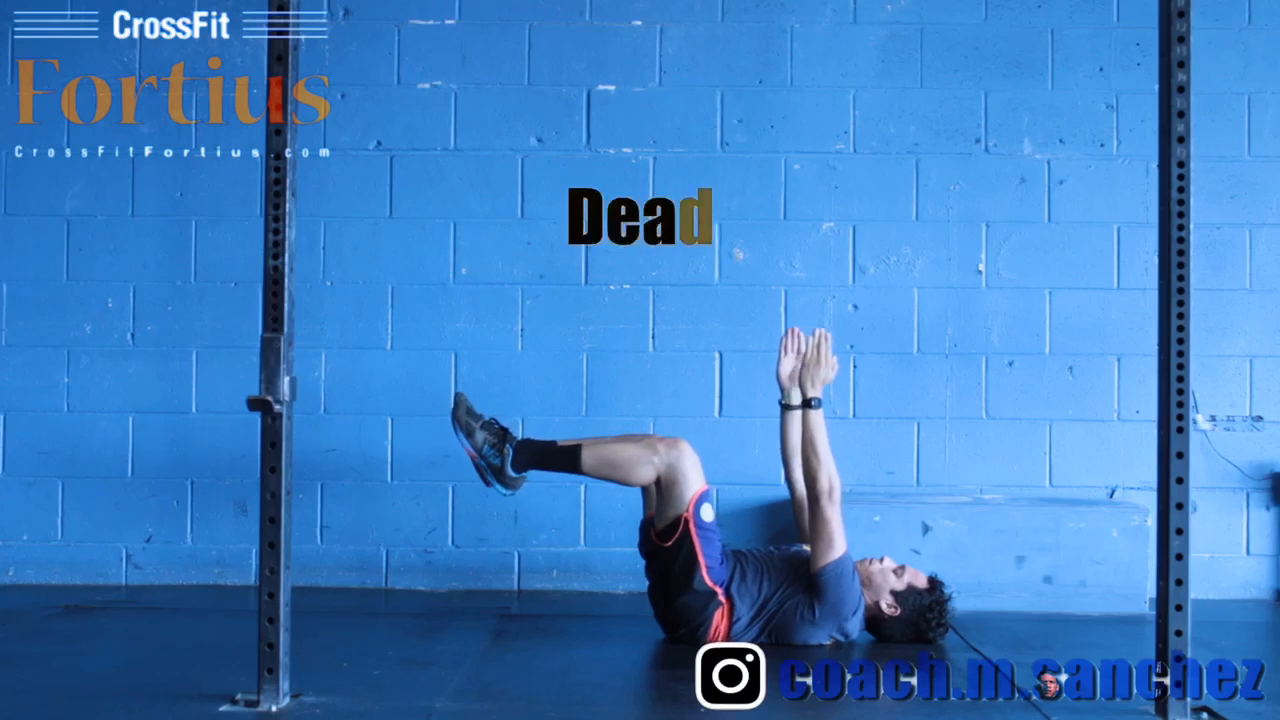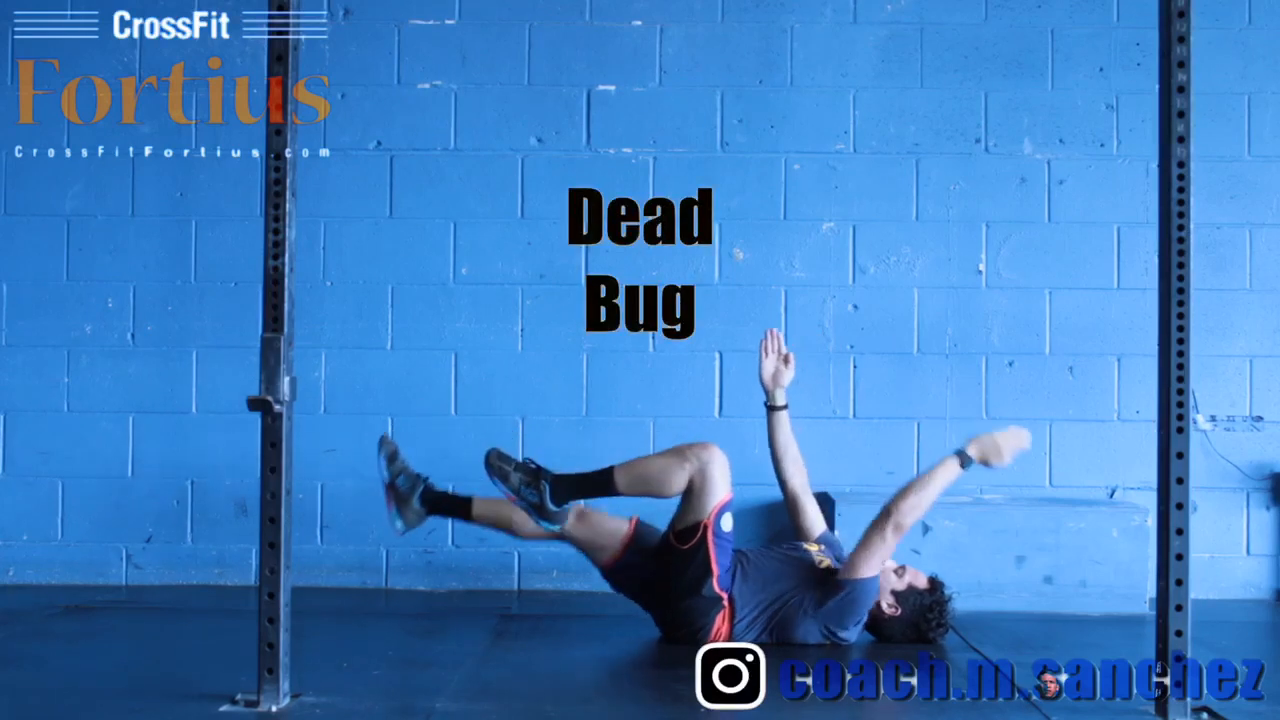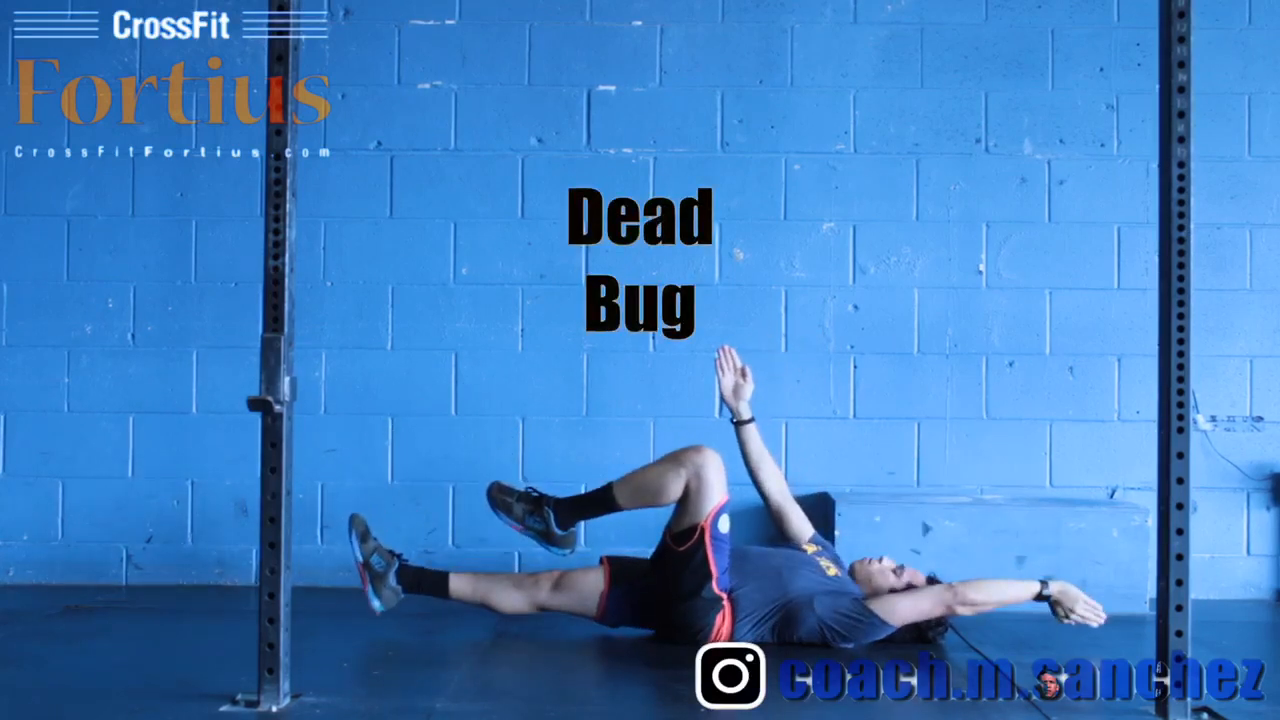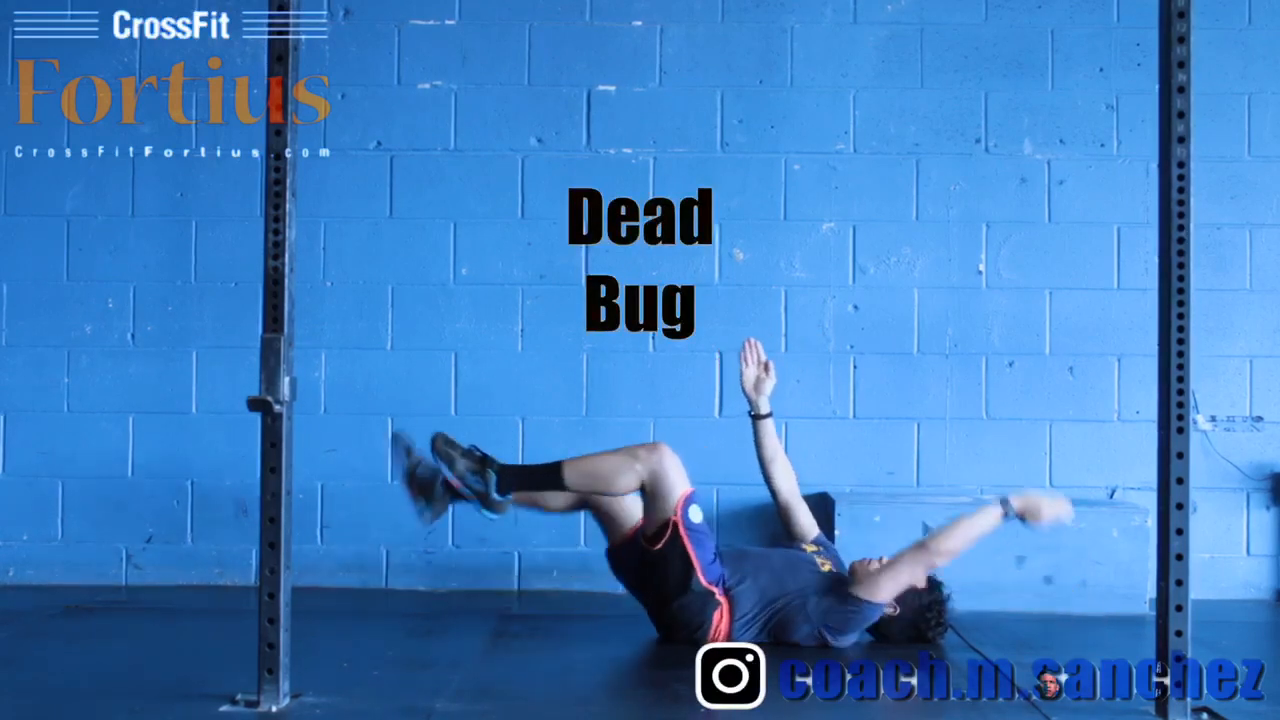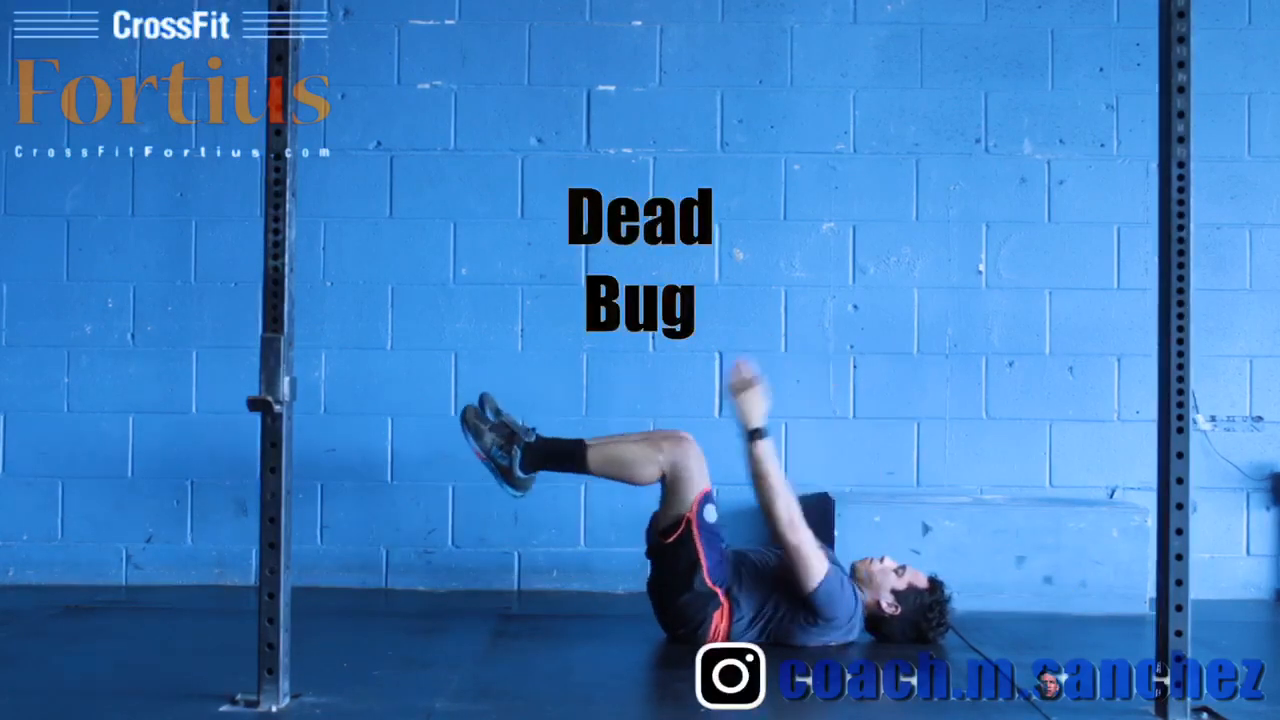
dt=1s
person 1, frame 1
left shoulder: (842, 603)
right shoulder: (838, 580)
left elbow: (825, 495)
right elbow: (800, 484)
left wrist: (814, 396)
right wrist: (791, 395)
left hip: (704, 602)
right hip: (698, 588)
left knee: (674, 454)
right knee: (659, 454)
left ankle: (516, 457)
right ankle: (514, 453)
person 1, frame 2
left shoulder: (847, 606)
right shoulder: (832, 562)
left elbow: (894, 521)
right elbow: (797, 484)
left wrist: (967, 455)
right wrist: (776, 396)
left hip: (703, 605)
right hip: (684, 586)
left knee: (706, 458)
right knee: (570, 519)
left ankle: (557, 488)
right ankle: (426, 500)
person 1, frame 3
left shoulder: (862, 615)
right shoulder: (827, 560)
left elbow: (954, 598)
right elbow: (774, 488)
left wrist: (1047, 588)
right wrist: (742, 409)
left hip: (703, 607)
right hip: (675, 592)
left knee: (699, 462)
right knee: (543, 589)
left ankle: (560, 516)
right ankle: (401, 578)
person 1, frame 4
left shoulder: (849, 613)
right shoulder: (829, 564)
left elbow: (926, 550)
right elbow: (785, 488)
left wrist: (1007, 507)
right wrist: (760, 405)
left hip: (701, 604)
right hip: (689, 590)
left knee: (658, 458)
right knee: (593, 487)
left ankle: (502, 480)
right ankle: (449, 490)
person 1, frame 5
left shoulder: (838, 608)
right shoulder: (838, 582)
left elbow: (790, 527)
right elbow: (792, 526)
left wrist: (757, 427)
right wrist: (756, 426)
left hip: (702, 606)
right hip: (706, 593)
left knee: (681, 450)
right knee: (676, 449)
left ankle: (526, 460)
right ankle: (531, 448)
